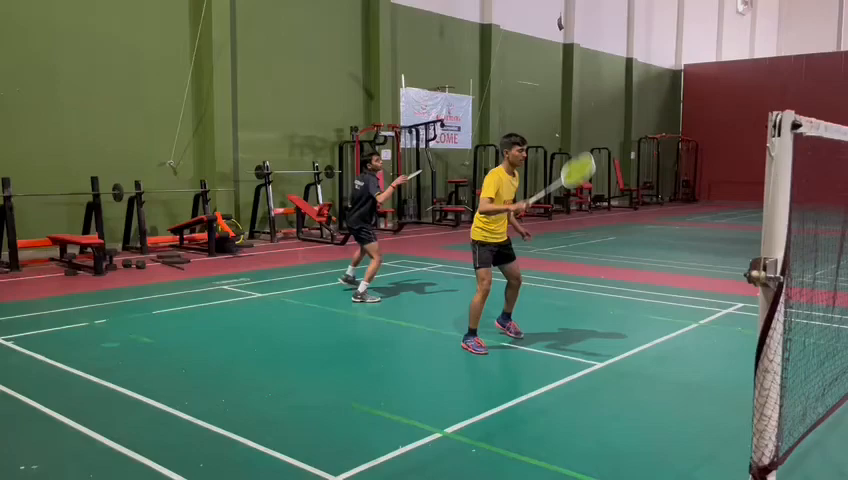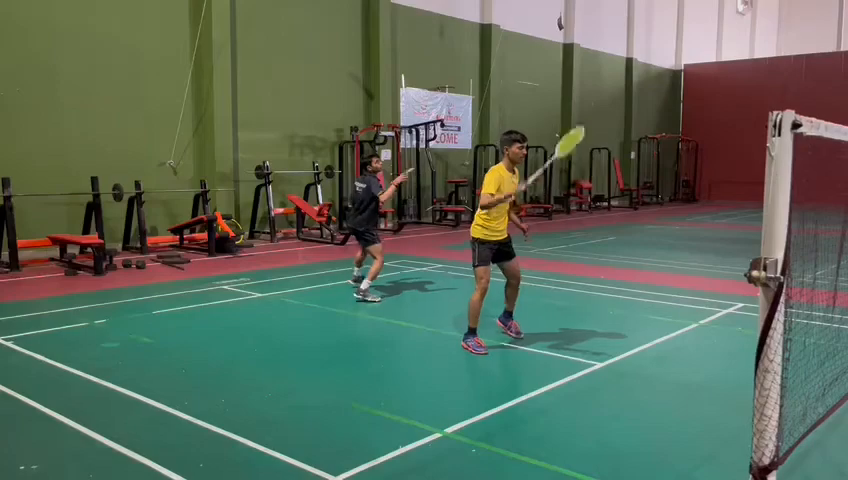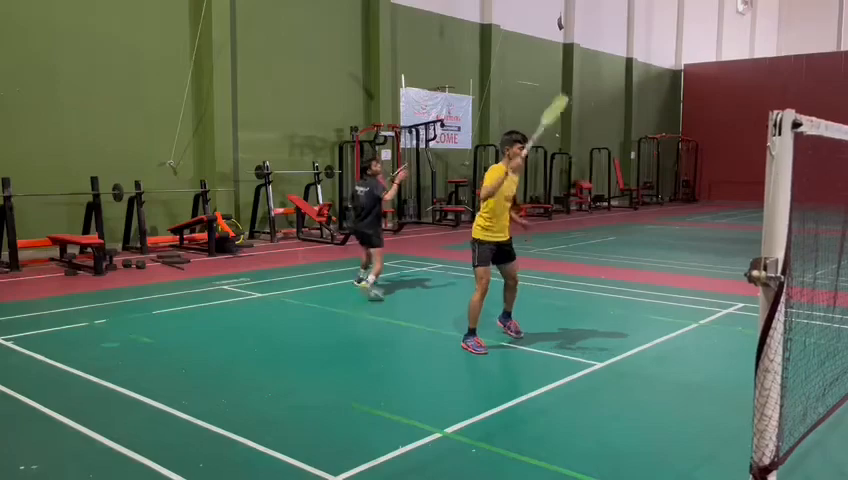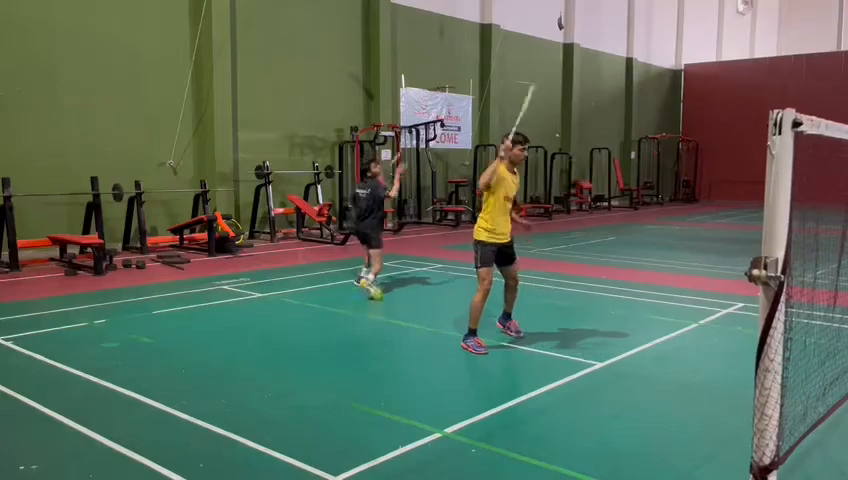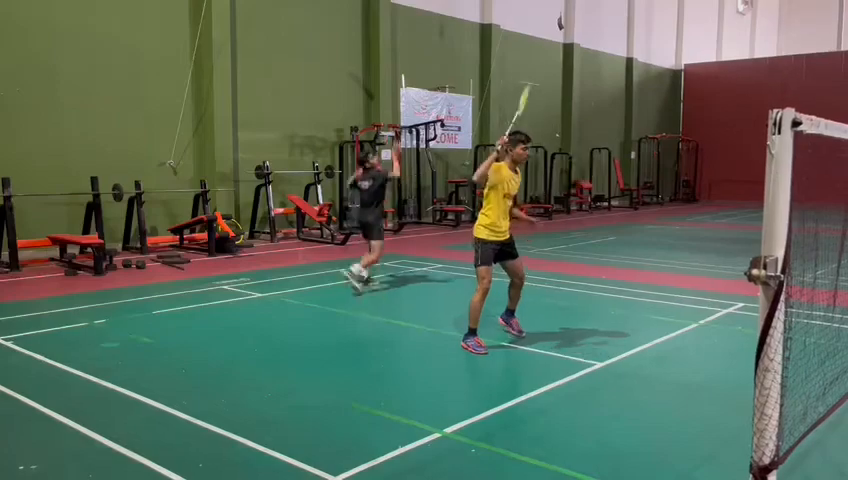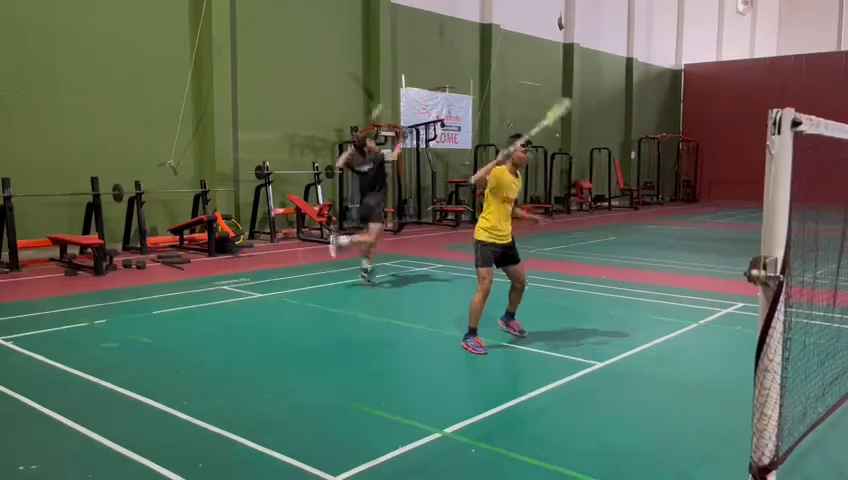
dt=0.1s
person 1, frame 1
left shoulder: (515, 176)
right shoulder: (494, 176)
right elbow: (483, 209)
left wrist: (518, 227)
right wrist: (510, 206)
left hip: (502, 238)
right hip: (483, 238)
left knee: (515, 279)
right knee: (484, 287)
left ankle: (505, 319)
right ankle: (470, 337)
person 1, frame 2
left shoulder: (515, 173)
right shoulder: (495, 173)
right elbow: (484, 203)
left wrist: (518, 223)
right wrist: (509, 194)
left hip: (502, 235)
right hip: (483, 236)
left knee: (515, 277)
right knee: (482, 286)
left ankle: (507, 318)
right ankle: (470, 336)
person 1, frame 3
left shoulder: (515, 174)
right shoulder: (497, 171)
right elbow: (485, 195)
left wrist: (518, 220)
right wrist: (506, 171)
left hip: (503, 237)
right hip: (484, 237)
left knee: (512, 280)
right knee: (483, 286)
left ankle: (506, 318)
right ankle: (470, 336)
person 1, frame 4
left shoulder: (515, 175)
right shoulder: (498, 171)
right elbow: (482, 185)
left wrist: (519, 220)
right wrist: (499, 158)
left hip: (505, 238)
right hip: (486, 238)
left knee: (513, 281)
right knee: (485, 287)
left ankle: (506, 319)
right ankle: (470, 337)
person 1, frame 5
left shoulder: (517, 174)
right shoulder: (497, 169)
right elbow: (478, 178)
left wrist: (524, 217)
right wrist: (496, 154)
left hip: (504, 236)
right hip: (485, 236)
left knee: (518, 277)
right knee: (484, 286)
left ankle: (509, 316)
right ankle: (470, 336)
person 1, frame 6
left shoulder: (518, 178)
right shoulder: (498, 173)
right elbow: (474, 180)
left wrist: (530, 217)
right wrist: (497, 162)
left hip: (506, 239)
right hip: (486, 238)
left knee: (520, 282)
right knee: (485, 287)
left ankle: (508, 318)
right ankle: (470, 336)
person 2, frame 1
left shoulder: (361, 178)
right shoulder: (371, 179)
right elbow: (380, 199)
right wrist: (394, 185)
left hip: (354, 222)
right hip: (361, 225)
left knee: (362, 249)
right knee: (376, 259)
left ankle: (348, 276)
right ankle: (360, 293)
person 2, frame 2
left shoulder: (360, 180)
right shoulder: (372, 181)
right elbow: (383, 199)
right wrist: (395, 183)
left hip: (355, 223)
right hip: (365, 226)
left knee: (364, 249)
right knee: (379, 259)
left ankle: (356, 276)
right ankle: (363, 290)
person 2, frame 3
left shoulder: (359, 184)
right shoulder: (375, 183)
right elbow: (388, 197)
right wrist: (397, 181)
left hip: (358, 227)
right hip: (371, 228)
left knee: (368, 253)
right knee: (378, 264)
left ankle: (362, 277)
right ankle: (370, 283)
person 2, frame 4
left shoulder: (360, 187)
right shoulder: (376, 184)
left elbow: (357, 203)
right elbow: (392, 195)
right wrist: (397, 176)
left hip: (360, 228)
right hip: (372, 229)
left knee: (371, 253)
right knee: (377, 265)
left ankle: (363, 277)
right ankle: (368, 280)
person 2, frame 5
left shoulder: (361, 178)
right shoulder: (378, 174)
left elbow: (350, 183)
right elbow: (396, 174)
left wrist: (358, 173)
right wrist: (395, 157)
left hip: (363, 218)
right hip: (373, 220)
left knee: (371, 250)
right knee: (376, 256)
left ankle: (363, 276)
right ankle: (354, 271)
person 2, frame 6
left shoulder: (357, 163)
right shoulder: (376, 157)
left elbow: (339, 164)
right elbow: (393, 158)
left wrist: (350, 151)
right wrist: (399, 145)
left hip: (365, 205)
right hip: (375, 205)
left knee: (369, 238)
right knee: (371, 239)
left ankle: (366, 269)
right ankle: (340, 240)
